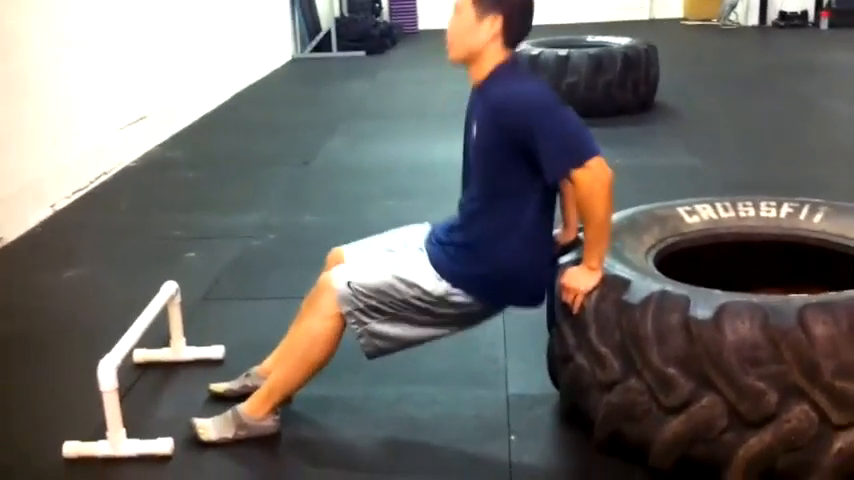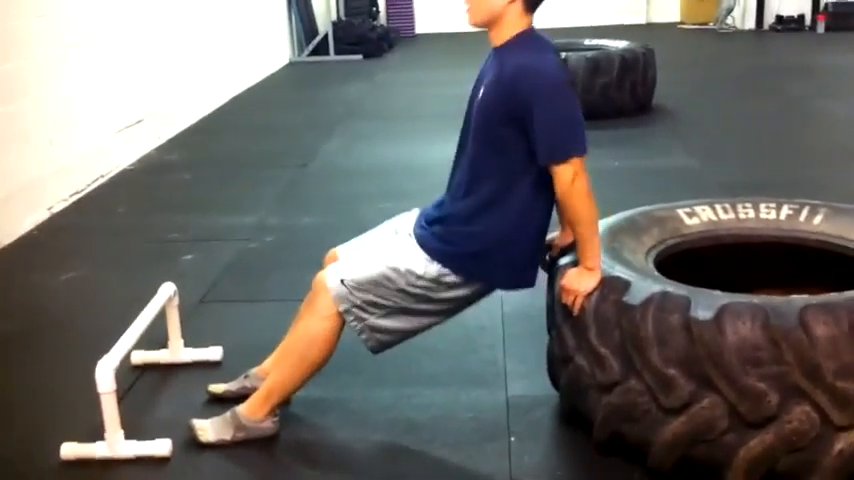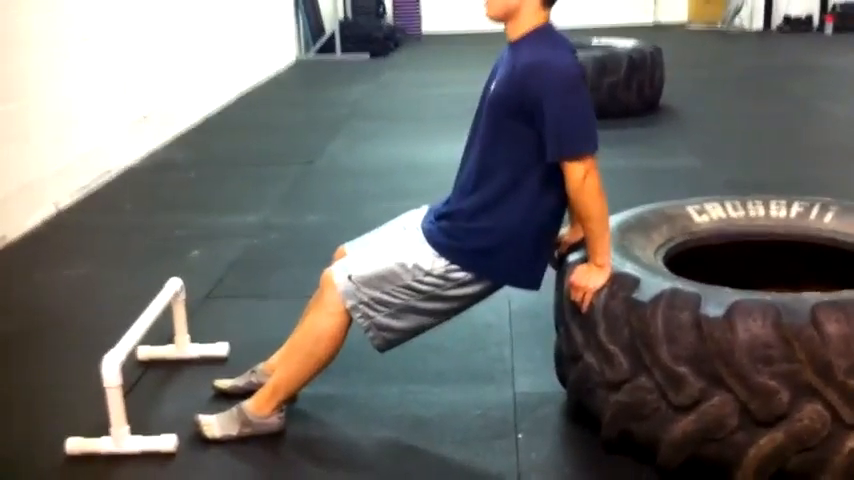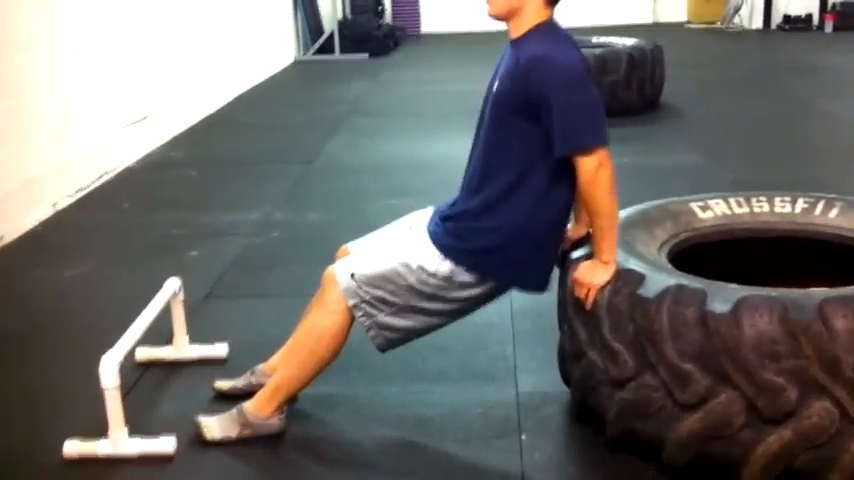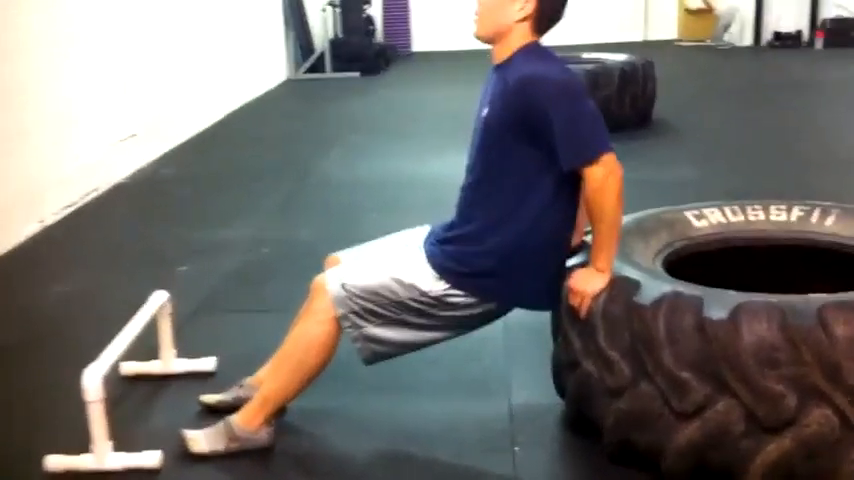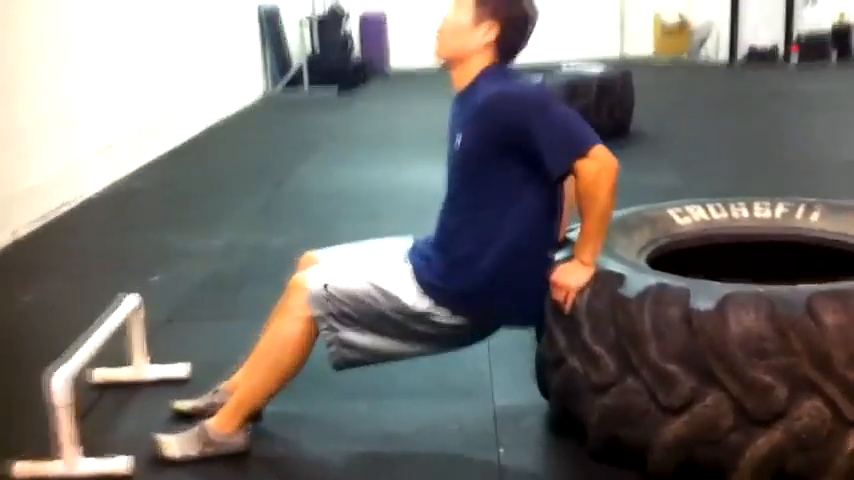
dt=0.2s
person 1, frame 1
left shoulder: (517, 99)
right shoulder: (495, 89)
left elbow: (594, 173)
right elbow: (566, 155)
left wrist: (590, 266)
right wrist: (567, 232)
left hip: (475, 275)
right hip: (458, 246)
left knee: (335, 290)
right knee: (339, 261)
left ankle: (256, 412)
right ankle: (268, 374)
person 1, frame 2
left shoulder: (533, 70)
right shoulder: (509, 57)
left elbow: (569, 171)
right elbow: (558, 155)
left wrist: (588, 266)
right wrist: (568, 234)
left hip: (465, 253)
right hip: (446, 225)
left knee: (332, 290)
right knee: (336, 264)
left ankle: (255, 413)
right ankle: (268, 374)
person 1, frame 3
left shoulder: (548, 65)
right shoulder: (525, 51)
left elbow: (580, 168)
right elbow: (570, 152)
left wrist: (598, 263)
right wrist: (575, 231)
left hip: (473, 250)
right hip: (453, 222)
left knee: (339, 287)
right knee: (346, 261)
left ankle: (260, 409)
right ankle: (274, 371)
person 1, frame 4
left shoulder: (552, 62)
right shoulder: (528, 49)
left elbow: (593, 162)
right elbow: (577, 150)
left wrist: (604, 259)
right wrist: (578, 226)
left hip: (479, 250)
right hip: (460, 222)
left knee: (341, 284)
right knee: (348, 258)
left ankle: (261, 410)
right ankle: (275, 371)
person 1, frame 5
left shoulder: (541, 81)
right shoulder: (515, 72)
left elbow: (602, 170)
right elbow: (573, 165)
left wrist: (599, 268)
right wrist: (568, 240)
left hip: (477, 273)
right hip: (458, 244)
left knee: (330, 293)
right knee: (337, 268)
left ankle: (249, 424)
right ankle: (262, 386)
person 1, frame 6
left shoulder: (506, 101)
right shoulder: (479, 96)
left elbow: (598, 165)
right elbow: (559, 161)
left wrist: (582, 262)
right wrist: (546, 241)
left hip: (459, 292)
right hip: (440, 263)
left knee: (306, 292)
right knee: (312, 265)
left ankle: (224, 427)
right ankle: (238, 390)
